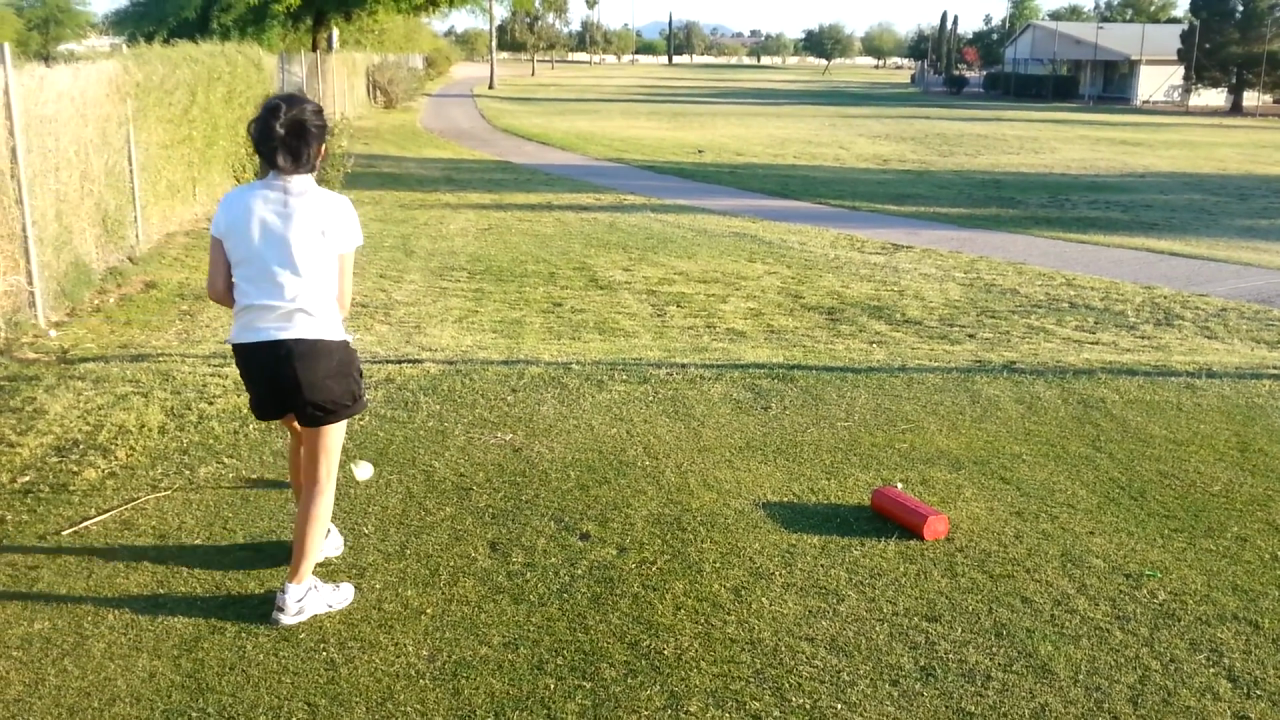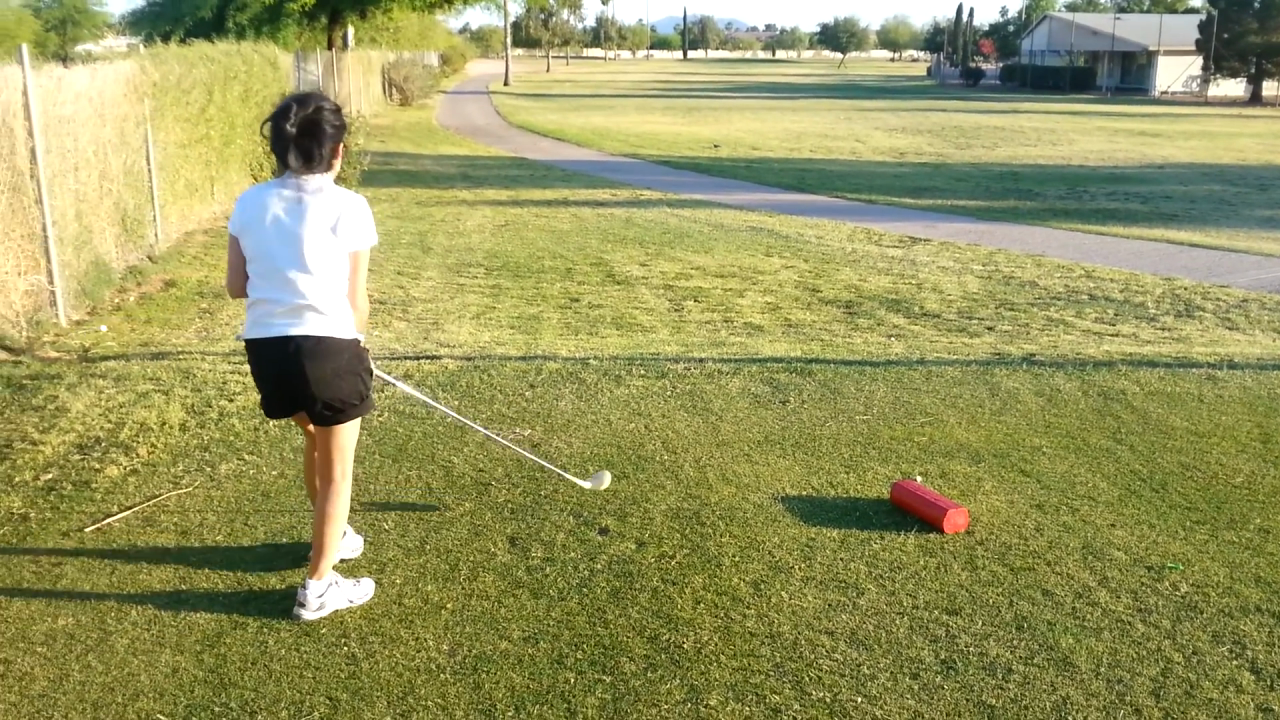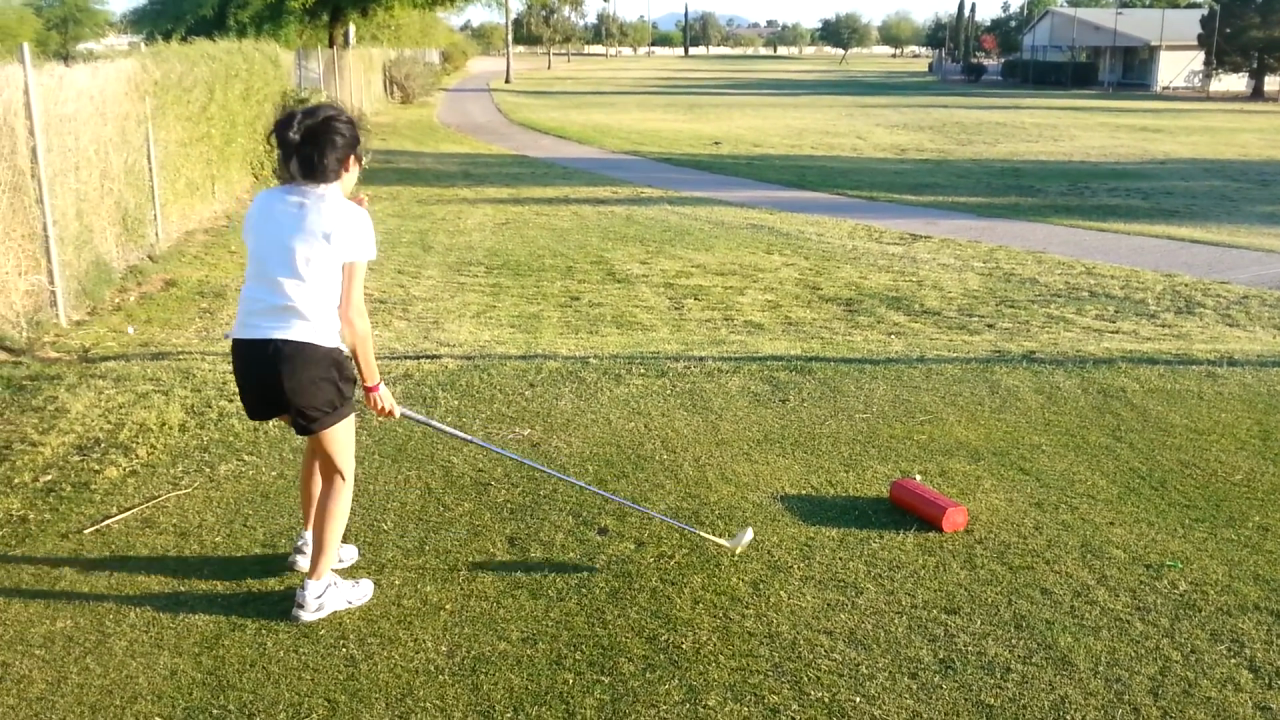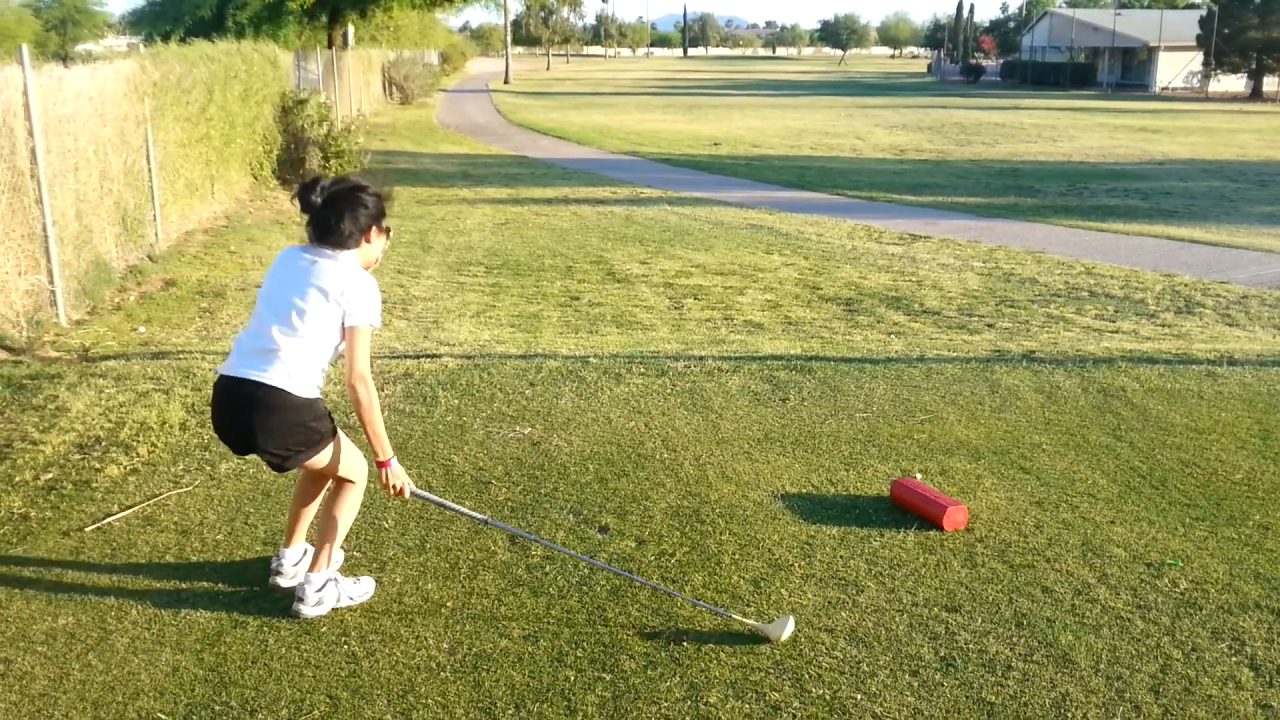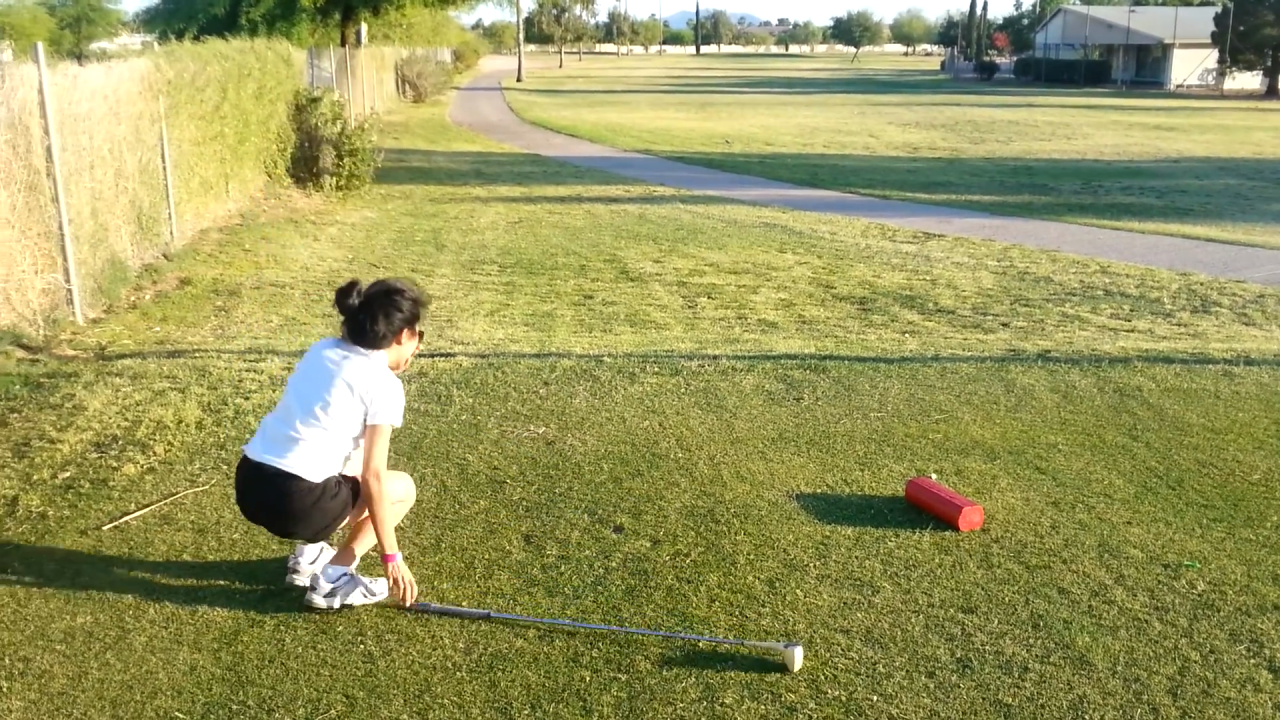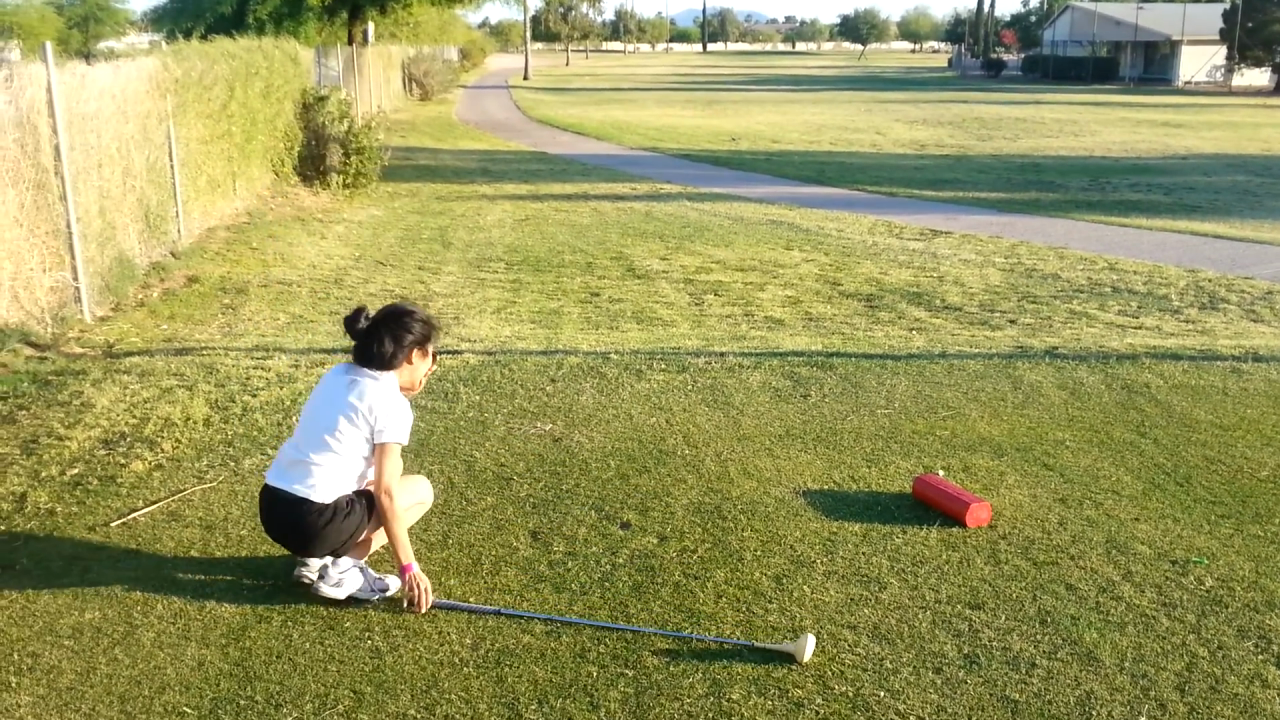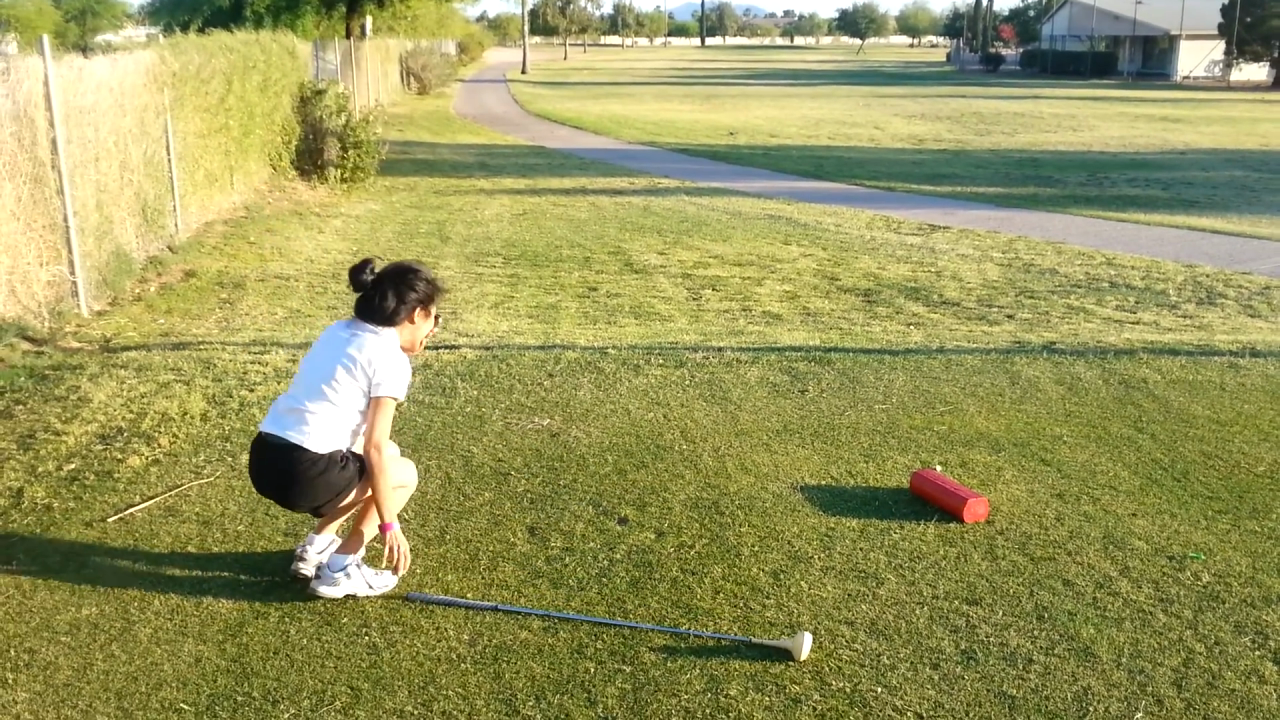
dt=0.2s
person 1, frame 1
left shoulder: (233, 205)
right shoulder: (334, 209)
left elbow: (217, 290)
right elbow: (342, 300)
left hip: (254, 352)
right hip: (318, 350)
left knee: (301, 438)
right knee: (320, 475)
left ankle: (313, 536)
right ankle: (297, 593)
person 1, frame 2
left shoulder: (250, 203)
right shoulder: (348, 207)
left elbow: (236, 286)
right elbow: (356, 301)
right wrist: (349, 344)
left hip: (266, 349)
right hip: (327, 349)
left knee: (316, 441)
right knee: (337, 472)
left ankle: (330, 537)
right ankle: (317, 589)
person 1, frame 3
left shoulder: (263, 205)
right shoulder: (349, 217)
right elbow: (350, 314)
right wrist: (373, 383)
left hip: (249, 352)
right hip: (306, 356)
left knee: (321, 442)
right knee: (340, 469)
left ankle: (310, 544)
right ankle: (317, 591)
person 1, frame 4
left shoulder: (288, 260)
right shoulder: (358, 283)
right elbow: (358, 381)
right wrist: (387, 461)
left hip: (229, 397)
right hip: (279, 405)
left knee: (325, 455)
right knee: (352, 472)
left ankle: (290, 557)
right ankle: (317, 585)
person 1, frame 5
left shoulder: (321, 351)
right shoulder: (384, 384)
right elbow: (373, 476)
right wrist: (392, 558)
left hip: (251, 482)
right hip: (294, 498)
left knee: (355, 461)
right knee: (400, 489)
left ankle: (308, 555)
right ankle: (334, 577)
person 1, frame 6
left shoulder: (337, 376)
right shoulder: (392, 405)
right elbow: (386, 493)
right wrist: (409, 567)
left hip: (272, 506)
right hip: (310, 520)
left knee: (381, 471)
right knee: (420, 490)
left ankle: (316, 558)
right ankle: (344, 569)
person 1, frame 7
left shoulder: (337, 332)
right shoulder: (391, 360)
right elbow: (374, 448)
right wrist: (390, 527)
left hip: (264, 459)
right hip: (302, 471)
left knee: (386, 454)
right knee: (402, 474)
left ankle: (316, 545)
right ankle: (339, 567)
